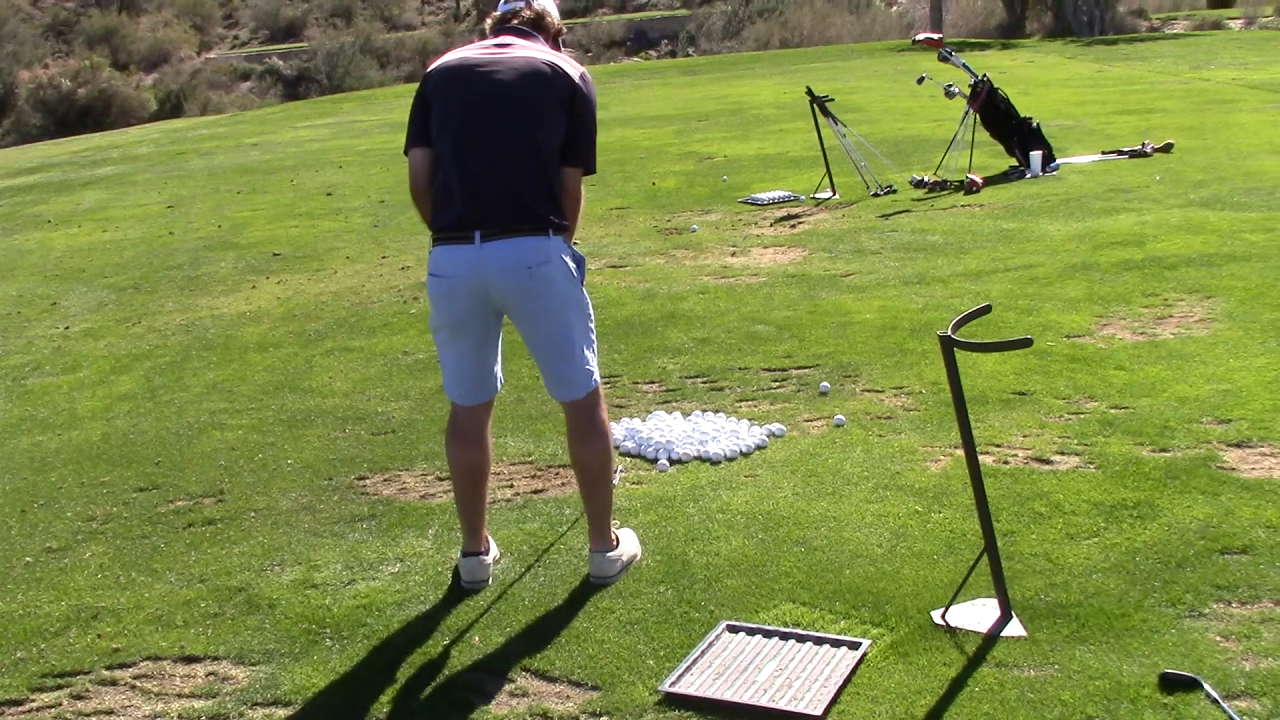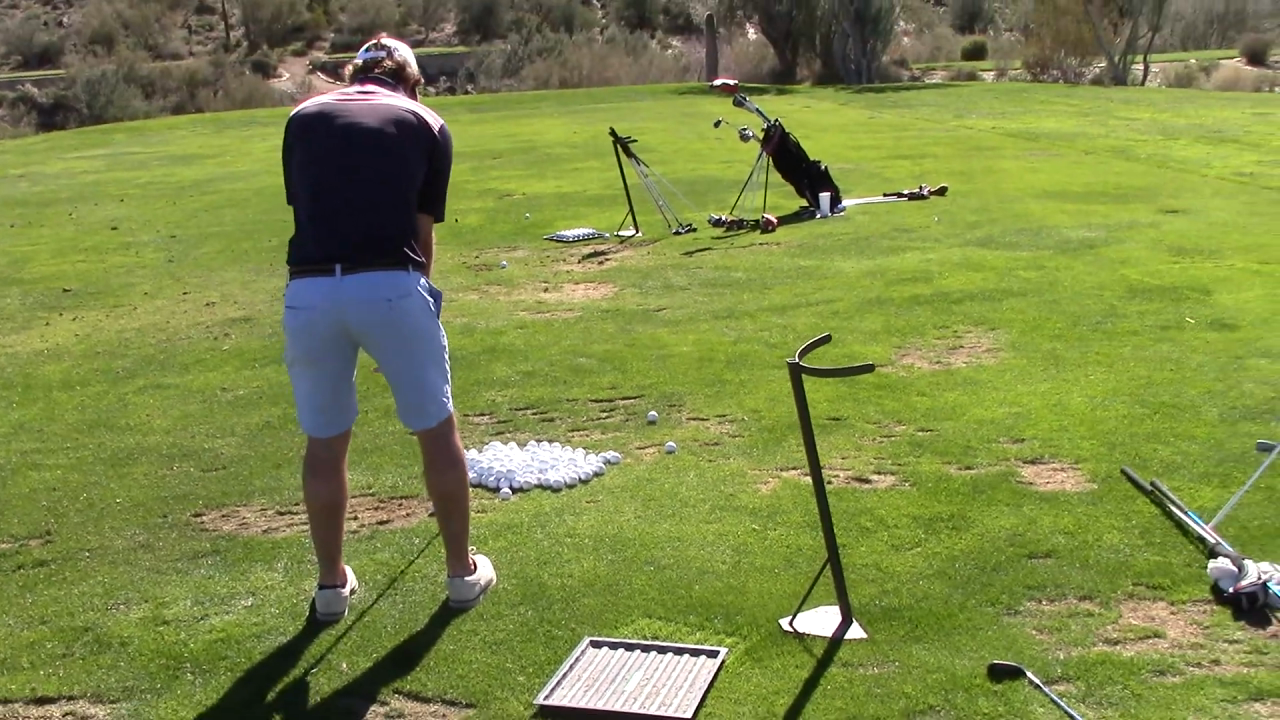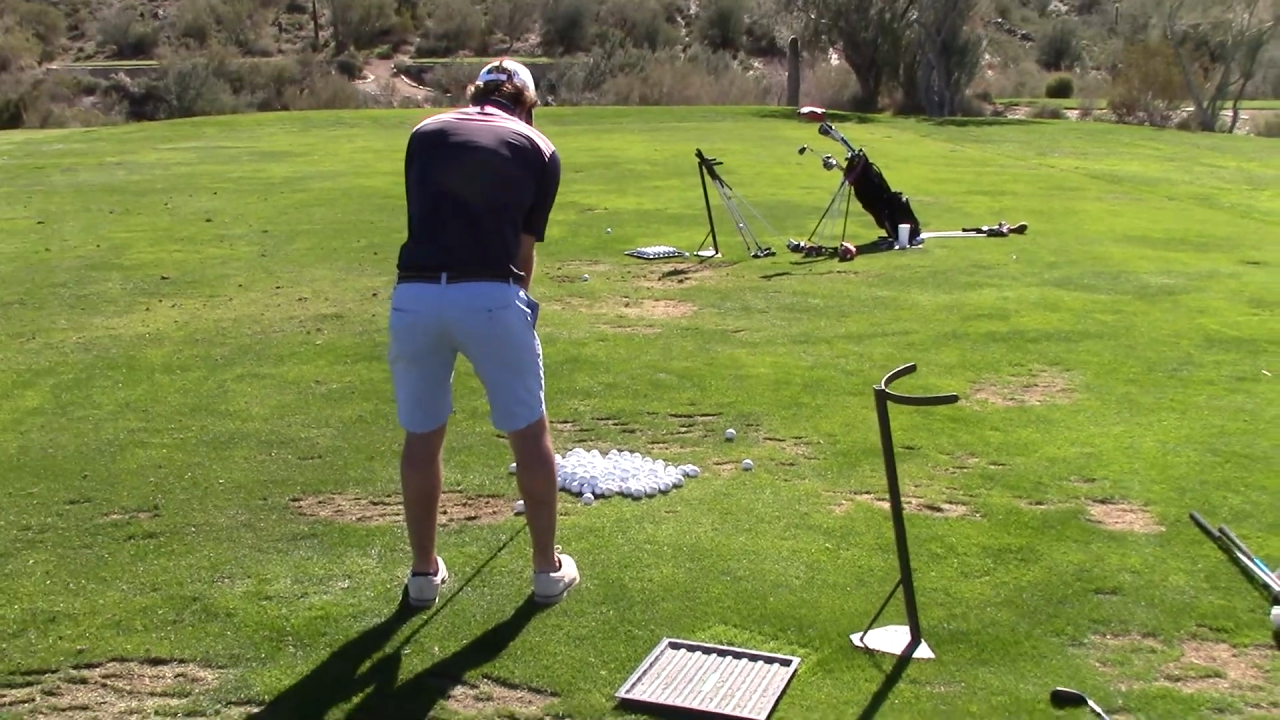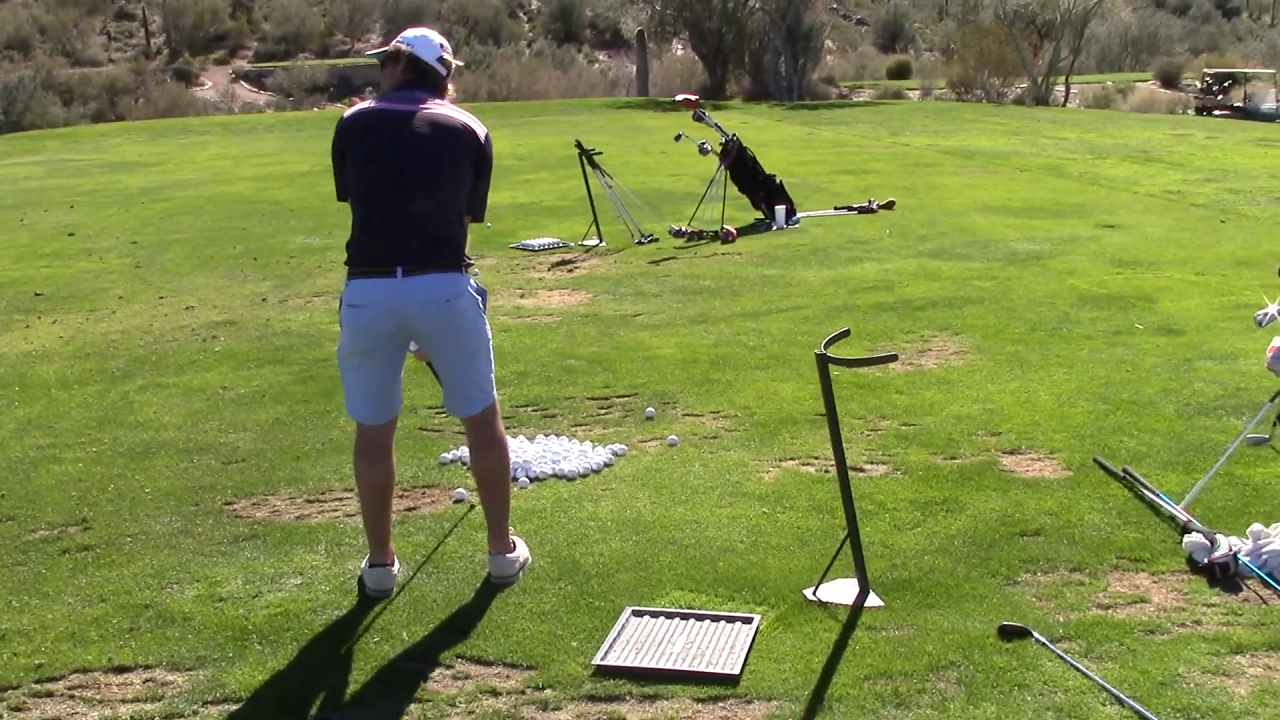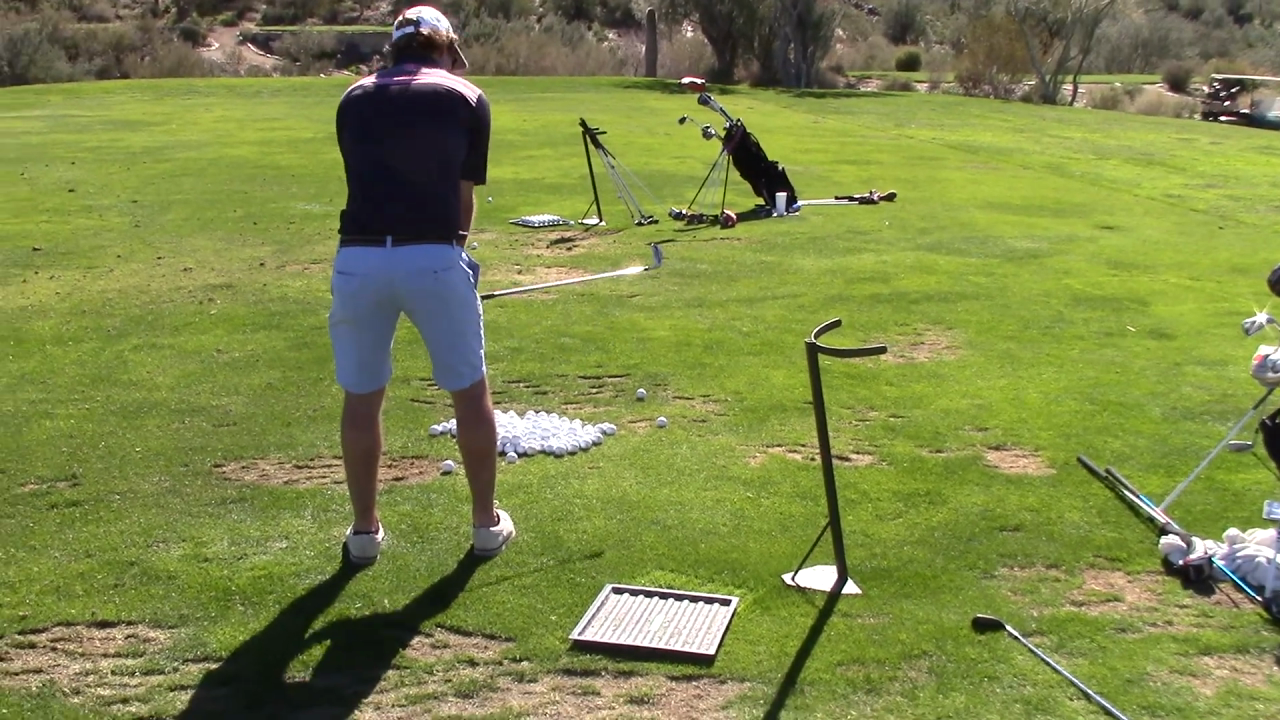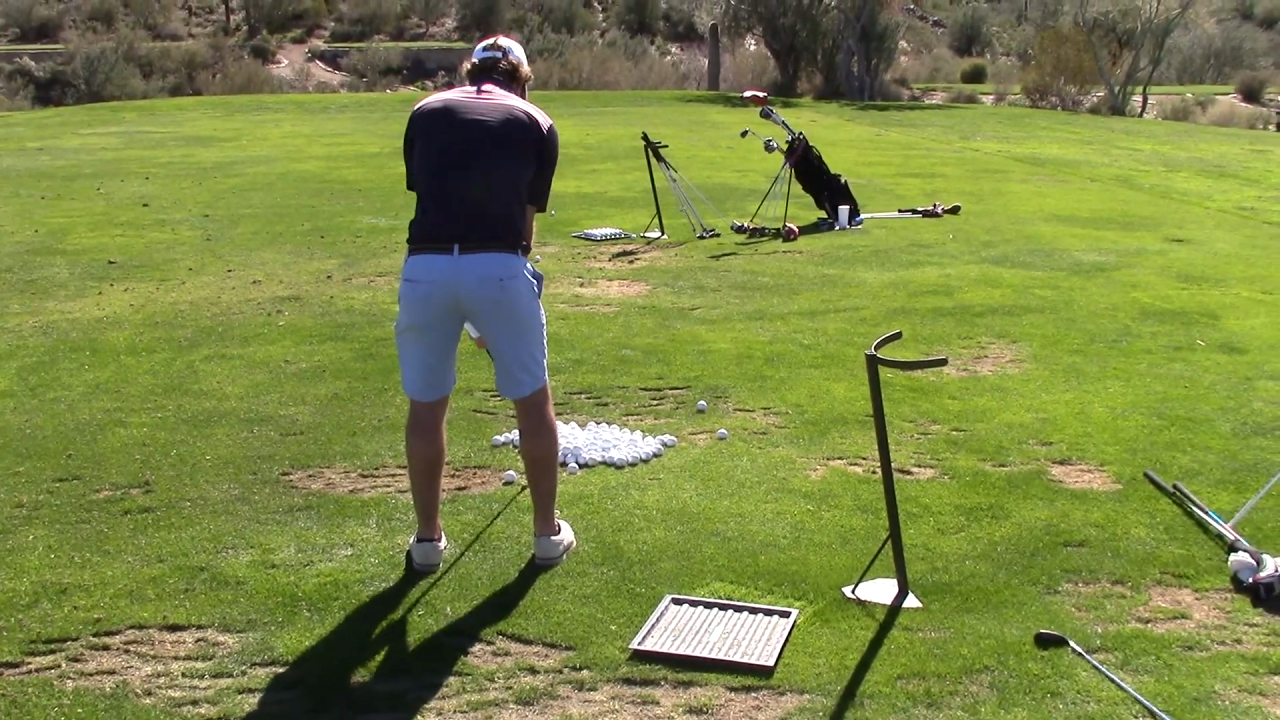
dt=0.7s
person 1, frame 1
left shoulder: (441, 70)
right shoulder: (568, 73)
left elbow: (419, 181)
right elbow: (569, 190)
left hip: (451, 258)
right hip: (533, 252)
left knee: (468, 407)
right knee: (582, 402)
left ankle: (475, 550)
right ankle: (604, 545)
person 1, frame 2
left shoulder: (303, 116)
right shoulder: (427, 124)
right wrist: (415, 288)
left hip: (309, 290)
right hip: (390, 286)
left knee: (324, 441)
right knee: (436, 429)
left ankle: (332, 581)
right ankle: (462, 569)
person 1, frame 3
left shoulder: (425, 132)
right shoulder: (539, 149)
left hip: (416, 294)
right hip: (490, 296)
left knee: (421, 437)
right knee: (529, 432)
left ankle: (424, 570)
right ankle: (547, 567)
person 1, frame 4
left shoulder: (353, 123)
right shoulder: (471, 131)
left elbow: (354, 206)
left hip: (368, 288)
right hip: (444, 285)
left knee: (373, 429)
right knee: (481, 417)
left ankle: (380, 562)
right ankle: (502, 548)
person 1, frame 5
left shoulder: (354, 99)
right shoulder: (467, 98)
right elbow: (463, 197)
left hip: (359, 257)
right hip: (434, 257)
left knee: (361, 398)
right knee: (470, 392)
left ankle: (365, 529)
right ankle: (486, 521)
person 1, frame 6
left shoulder: (425, 112)
right shoulder: (537, 123)
left hip: (426, 266)
right hip: (499, 267)
left knee: (425, 406)
right knee: (532, 401)
left ankle: (427, 538)
right ankle: (547, 531)
